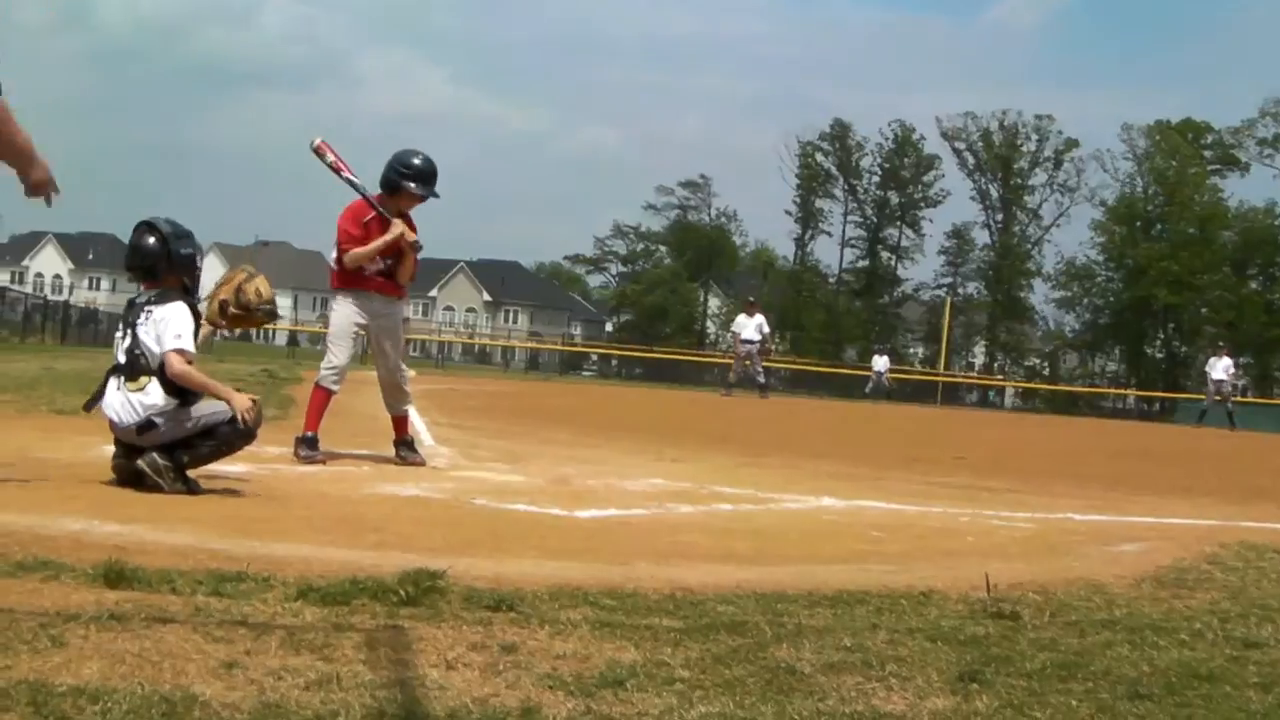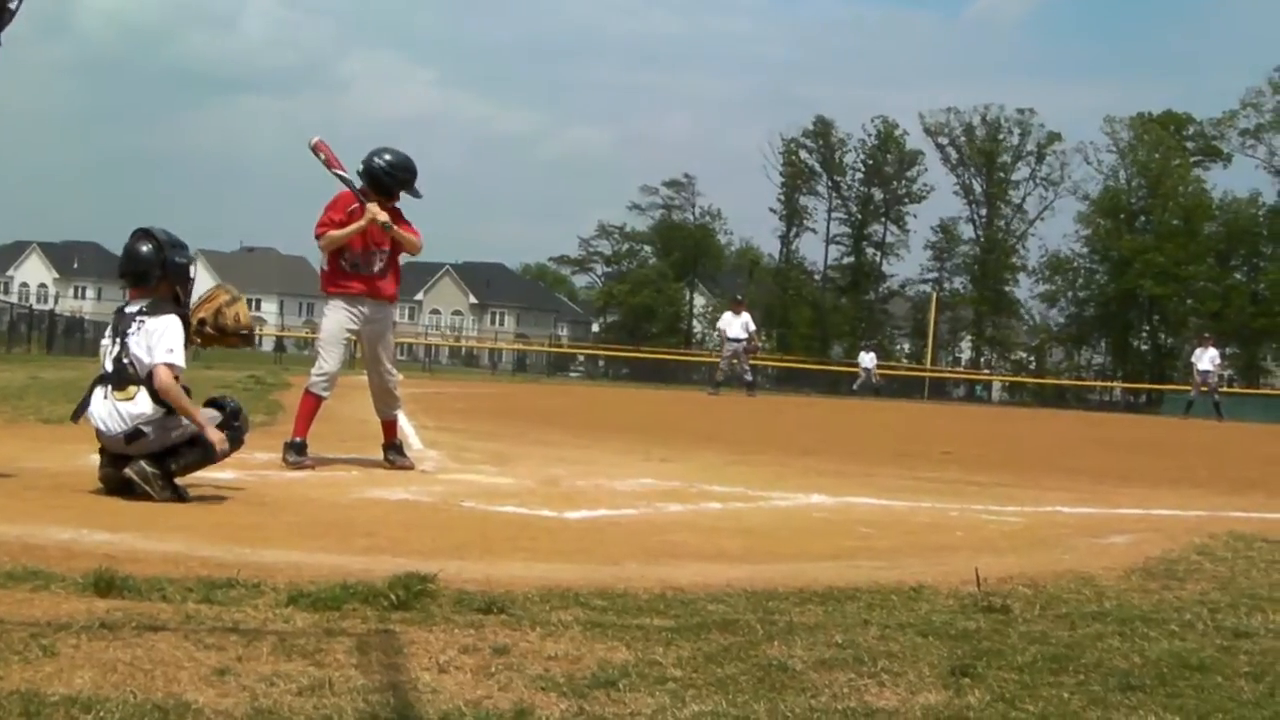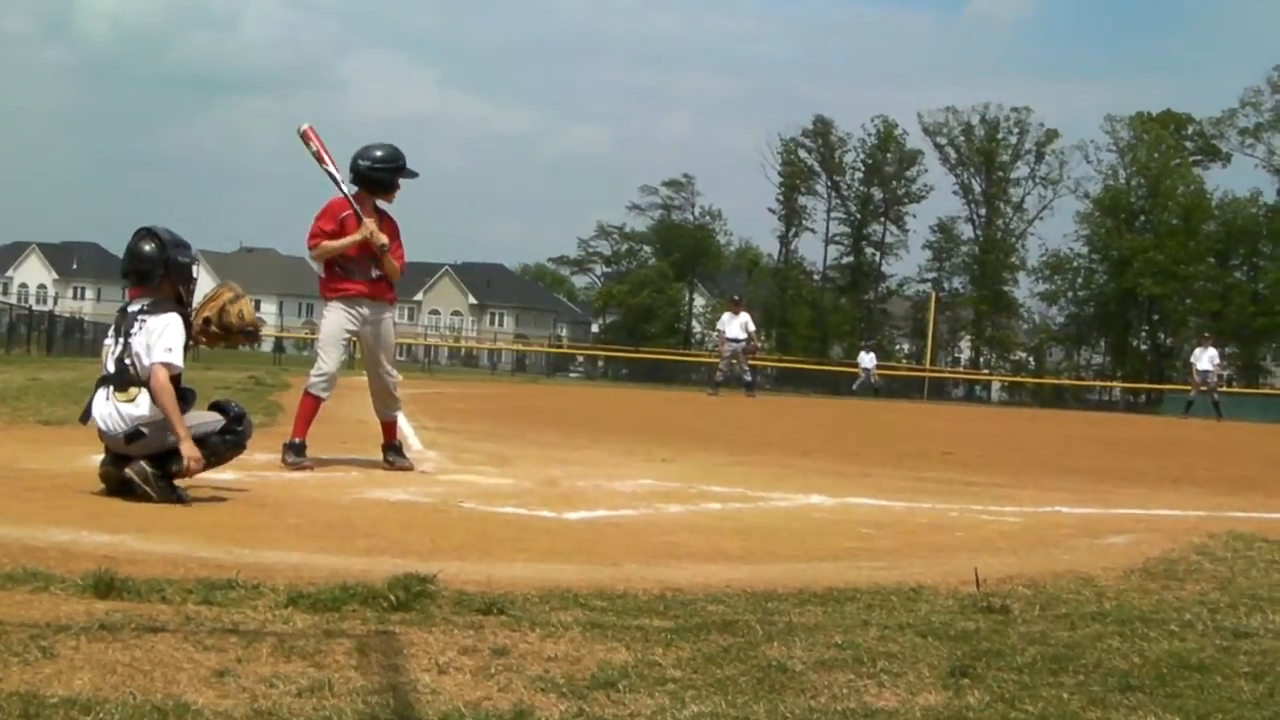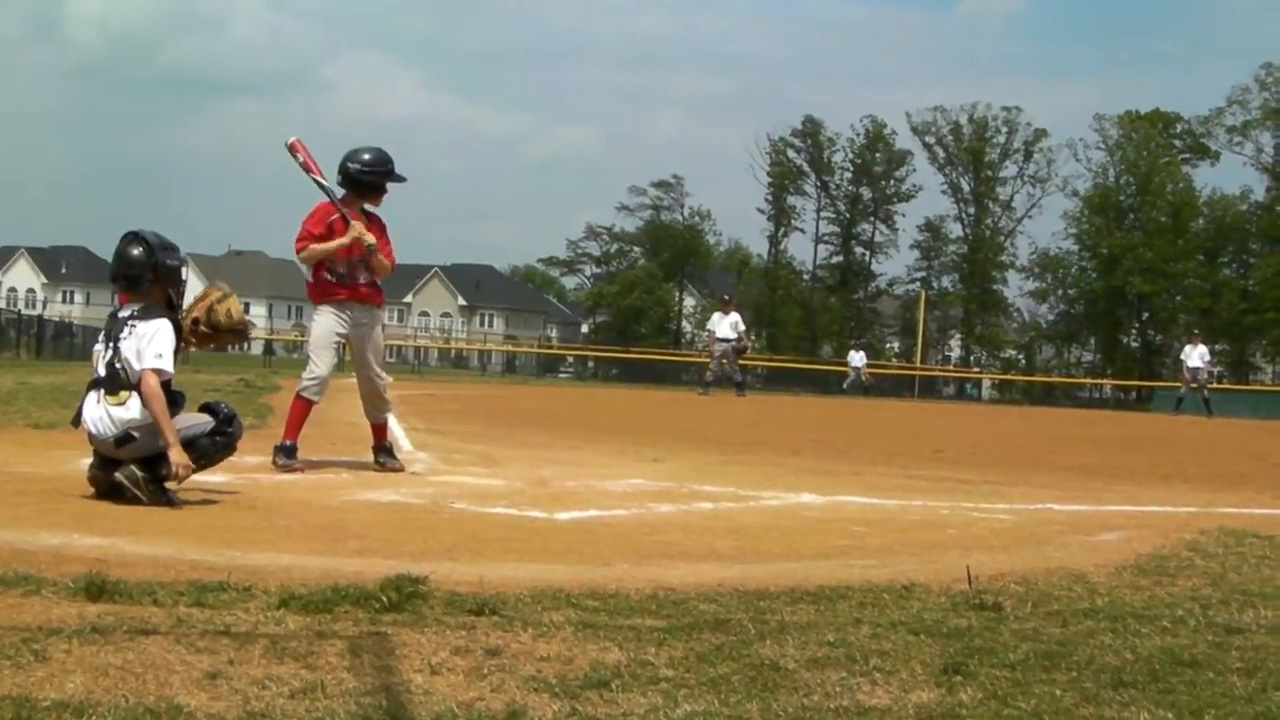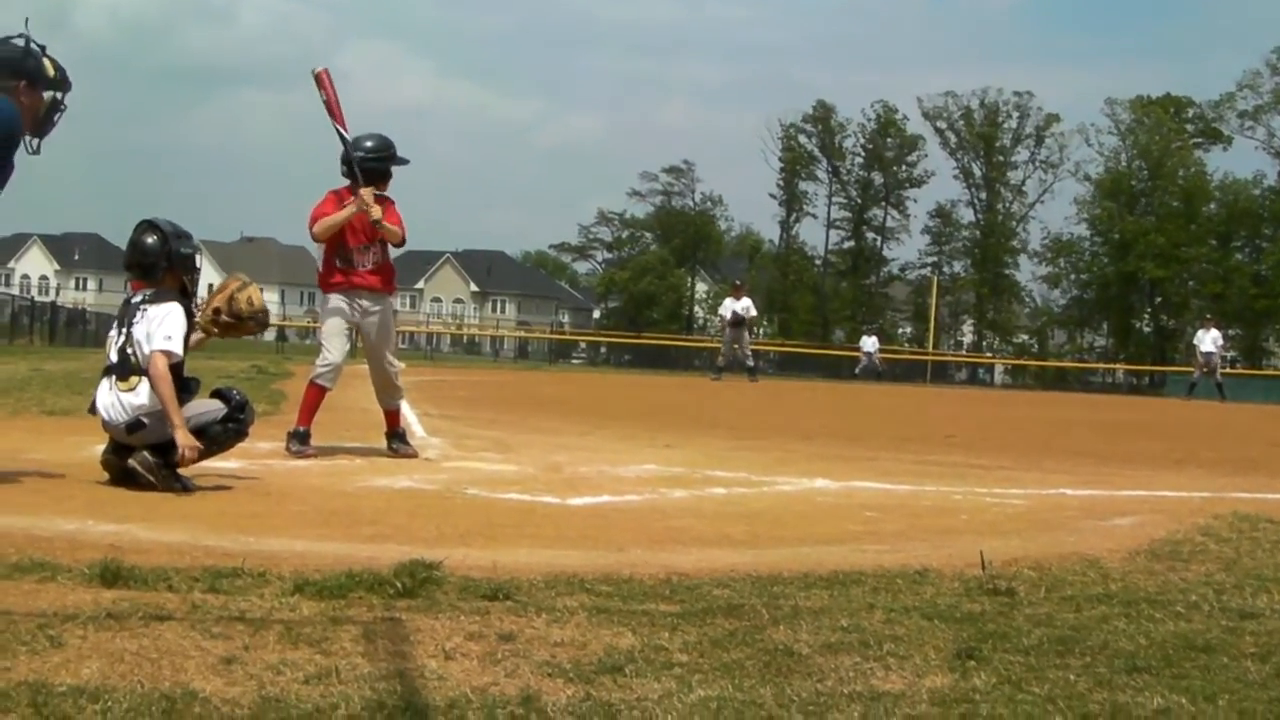
dt=0.7s
person 1, frame 1
left shoulder: (407, 226)
right shoulder: (360, 210)
left elbow: (403, 279)
right elbow: (349, 259)
left wrist: (409, 251)
right wrist: (387, 238)
left hip: (388, 304)
right hip: (352, 298)
left knee: (394, 373)
right knee: (335, 364)
left ankle: (403, 442)
right ankle: (307, 438)
person 1, frame 2
left shoulder: (392, 213)
right shoulder: (346, 201)
left elbow: (417, 245)
right elbow: (324, 241)
left wrist: (388, 225)
right wrist: (363, 222)
left hip: (380, 307)
right hip: (343, 302)
left knee: (385, 377)
right knee: (327, 369)
left ankle: (392, 446)
right ankle: (296, 444)
person 1, frame 3
left shoulder: (387, 223)
right shoulder: (338, 207)
left elbow: (396, 274)
right elbow: (316, 251)
left wrist: (383, 248)
right wrist: (357, 236)
left hip: (379, 308)
right hip: (342, 304)
left knee: (385, 379)
right knee: (325, 370)
left ankle: (392, 448)
right ankle: (295, 445)
person 1, frame 4
left shoulder: (375, 224)
right shoulder: (326, 211)
left elbow: (386, 271)
right elbow: (304, 255)
left wrist: (372, 247)
right wrist: (345, 239)
left hip: (368, 311)
right hip: (330, 307)
left knee: (375, 381)
right knee: (317, 374)
left ankle: (382, 449)
right ankle: (286, 447)
person 1, frame 5
left shoulder: (385, 204)
right shoulder: (336, 198)
left elbow: (398, 238)
right elbow: (318, 231)
left wrist: (379, 220)
right wrist: (354, 207)
left hip: (378, 298)
right hip: (340, 296)
left knee: (386, 368)
right knee: (331, 361)
left ankle: (395, 435)
right ankle: (299, 433)
person 2, frame 1
left shoulder: (135, 306)
right shoulder: (174, 307)
right elbow: (176, 368)
right wrist: (230, 395)
left hip: (120, 419)
right hip: (149, 420)
right knee: (245, 417)
left ankle: (130, 454)
right ankle: (166, 463)
person 2, frame 2
left shoulder: (122, 316)
right shoulder: (166, 319)
right elbow: (163, 381)
right wrist: (206, 428)
left hip: (107, 428)
right hip: (136, 429)
right knee: (233, 421)
left ankle: (117, 464)
right ankle: (153, 470)
person 2, frame 3
left shoulder: (126, 315)
right shoulder: (167, 317)
right elbow: (159, 380)
left wrist: (192, 335)
right wrist: (185, 440)
left hip: (108, 426)
right hip: (137, 428)
left knee: (183, 399)
right knee: (237, 426)
left ankle: (119, 462)
right ankle: (152, 471)
person 2, frame 4
left shoulder: (116, 319)
right shoulder: (157, 323)
right elbow: (149, 384)
left wrist: (184, 339)
right wrist: (174, 446)
left hip: (98, 430)
right hip: (128, 433)
left knee: (174, 401)
right knee: (227, 427)
left ankle: (107, 466)
right ankle: (143, 475)
person 2, frame 5
left shoulder: (132, 305)
right shoulder: (169, 307)
right elbow: (158, 367)
left wrist: (206, 334)
right wrist: (180, 428)
left hip: (113, 416)
right hip: (139, 419)
right knee: (239, 413)
left ankle: (123, 454)
right ankle: (155, 462)
